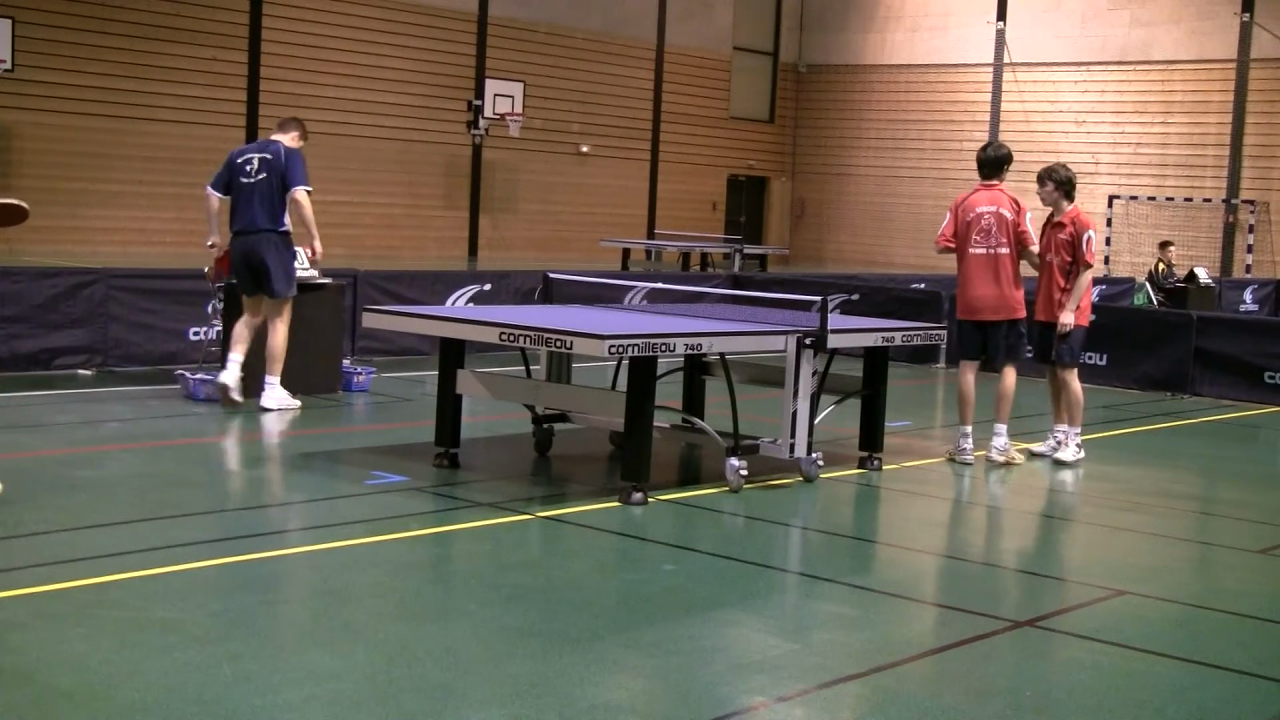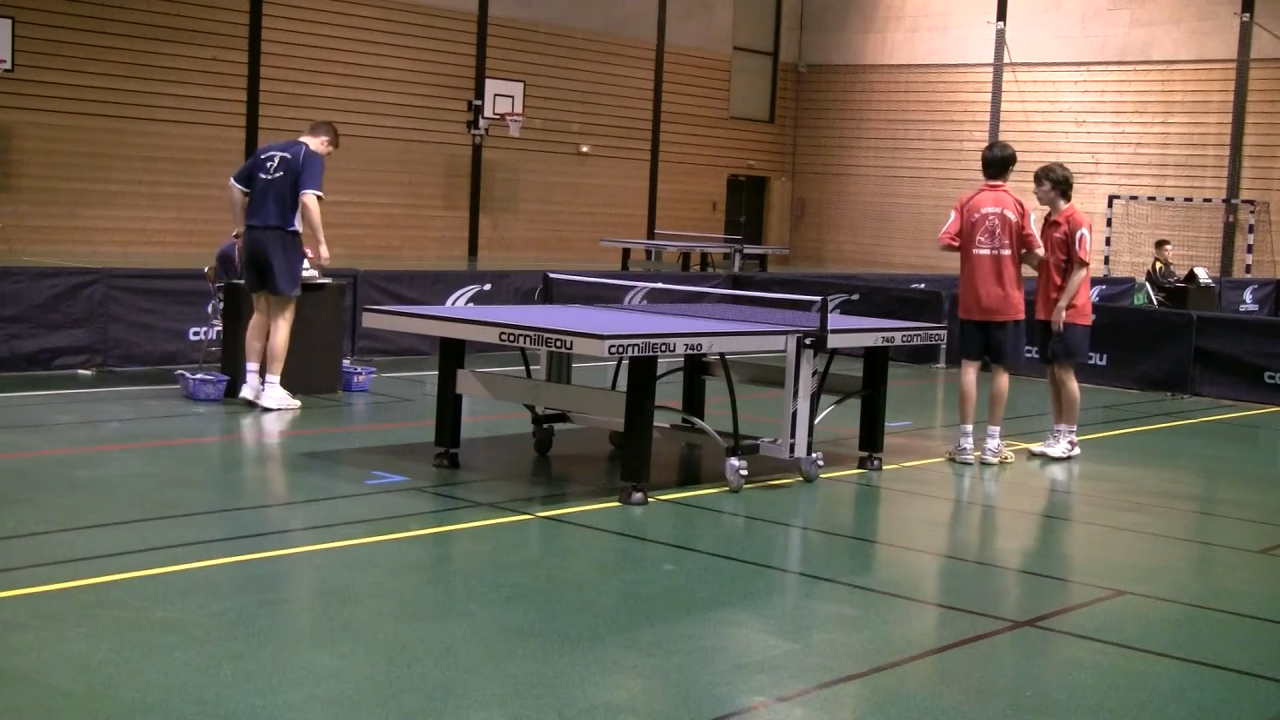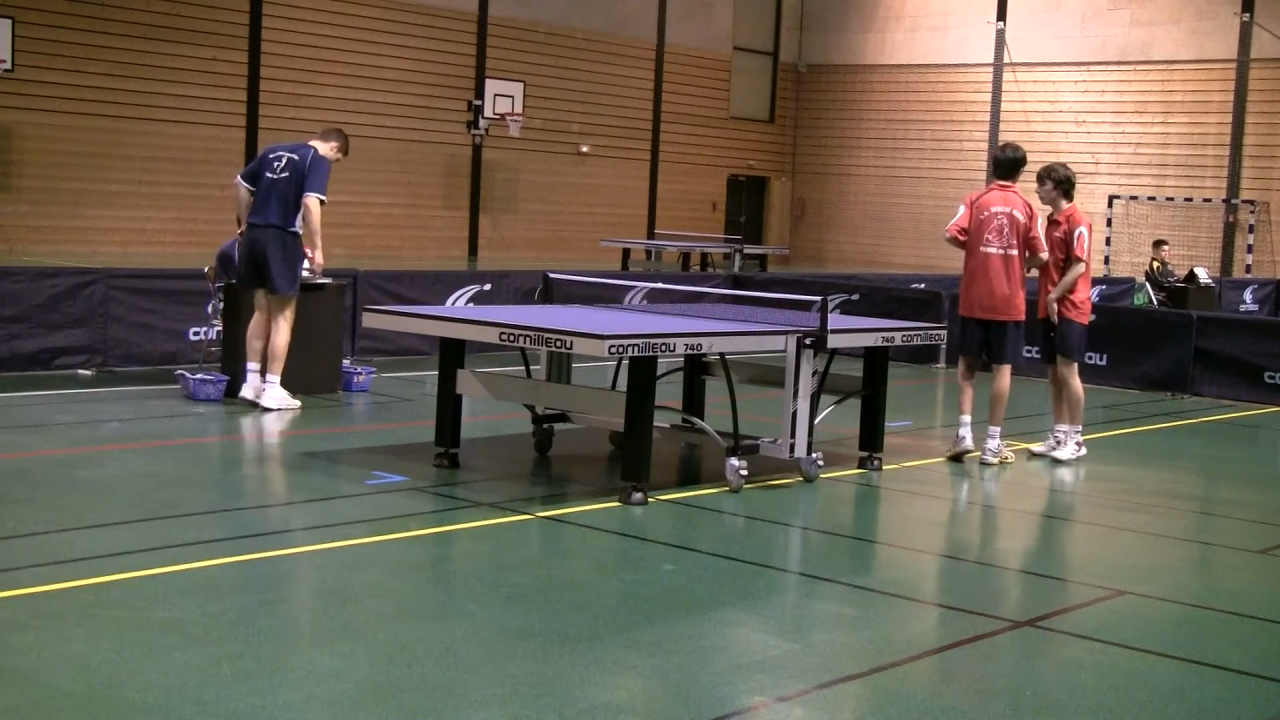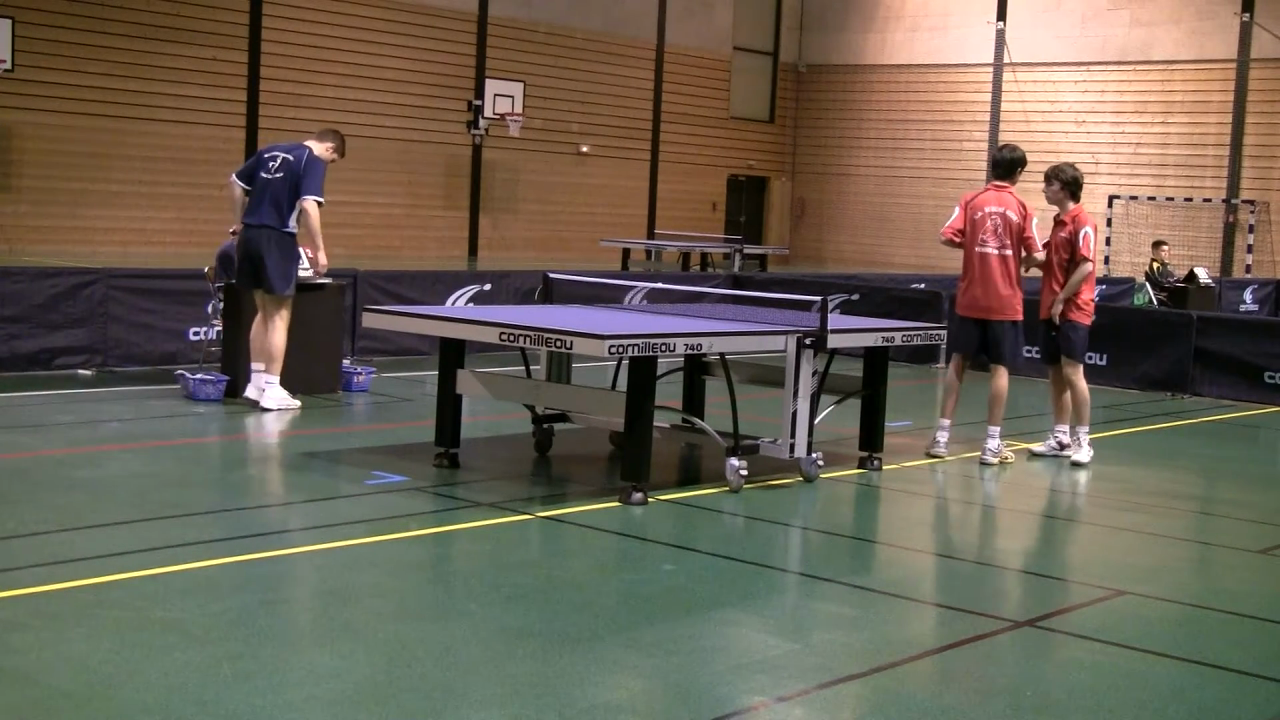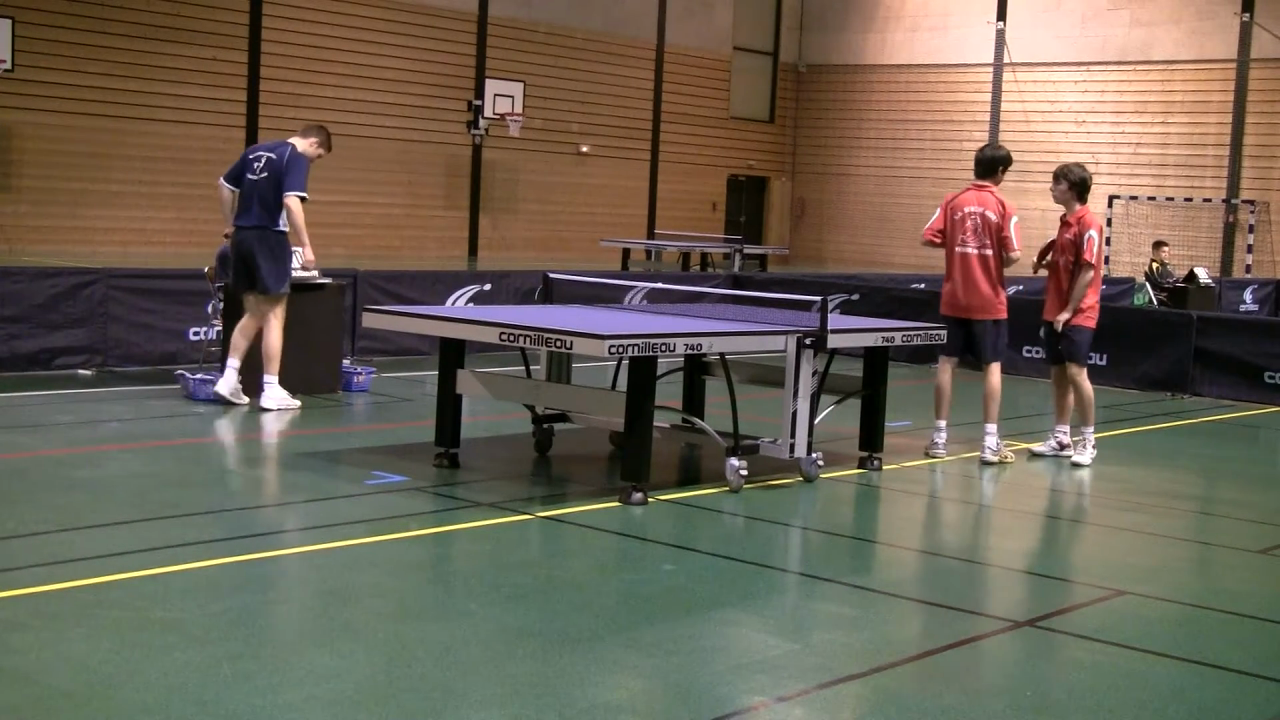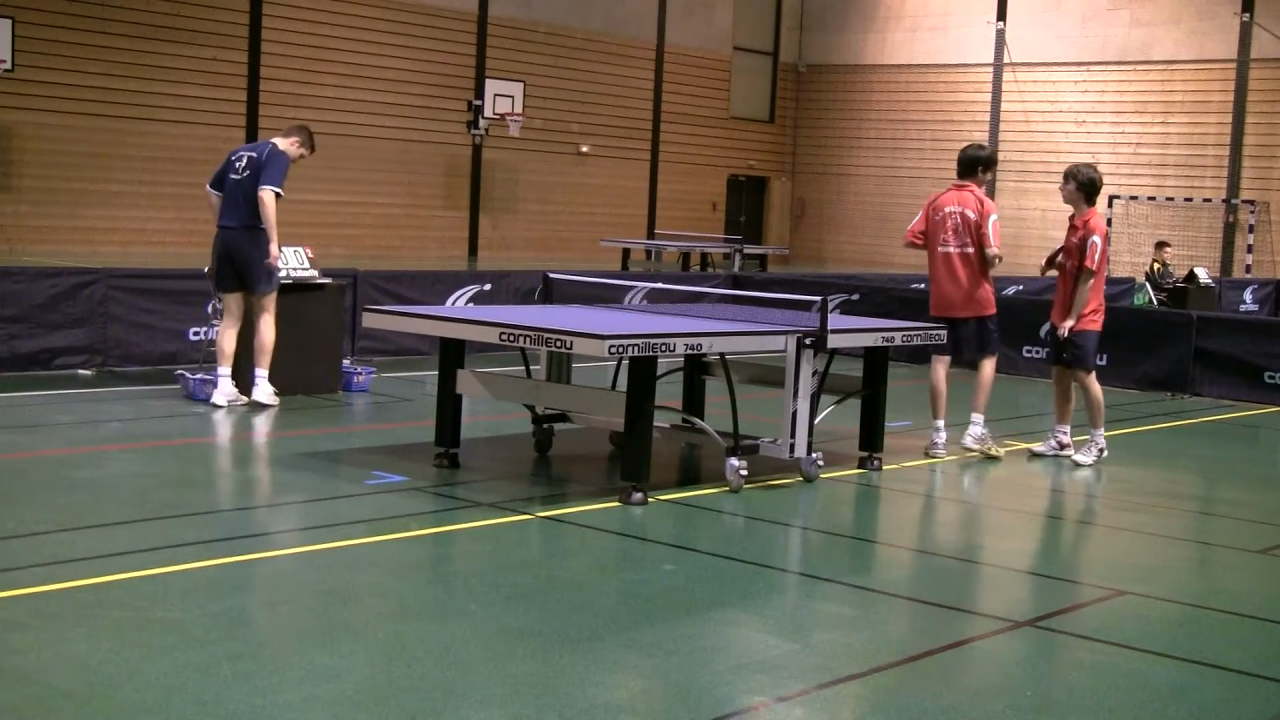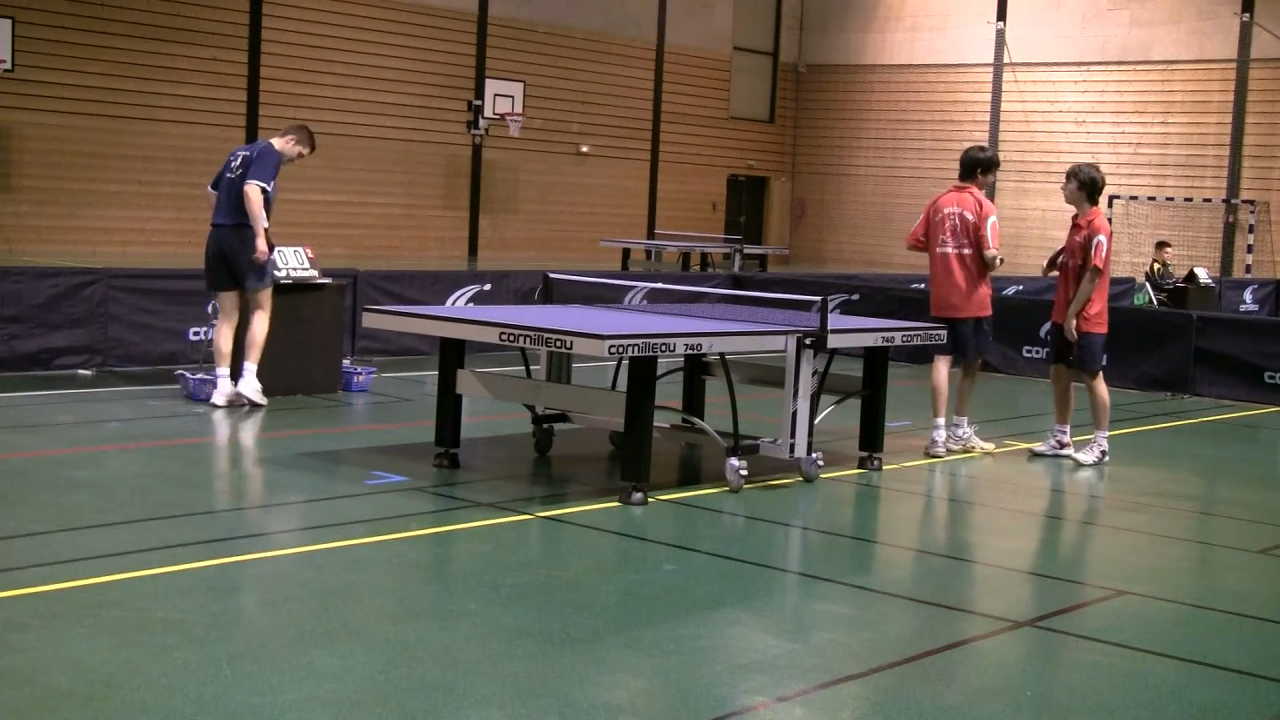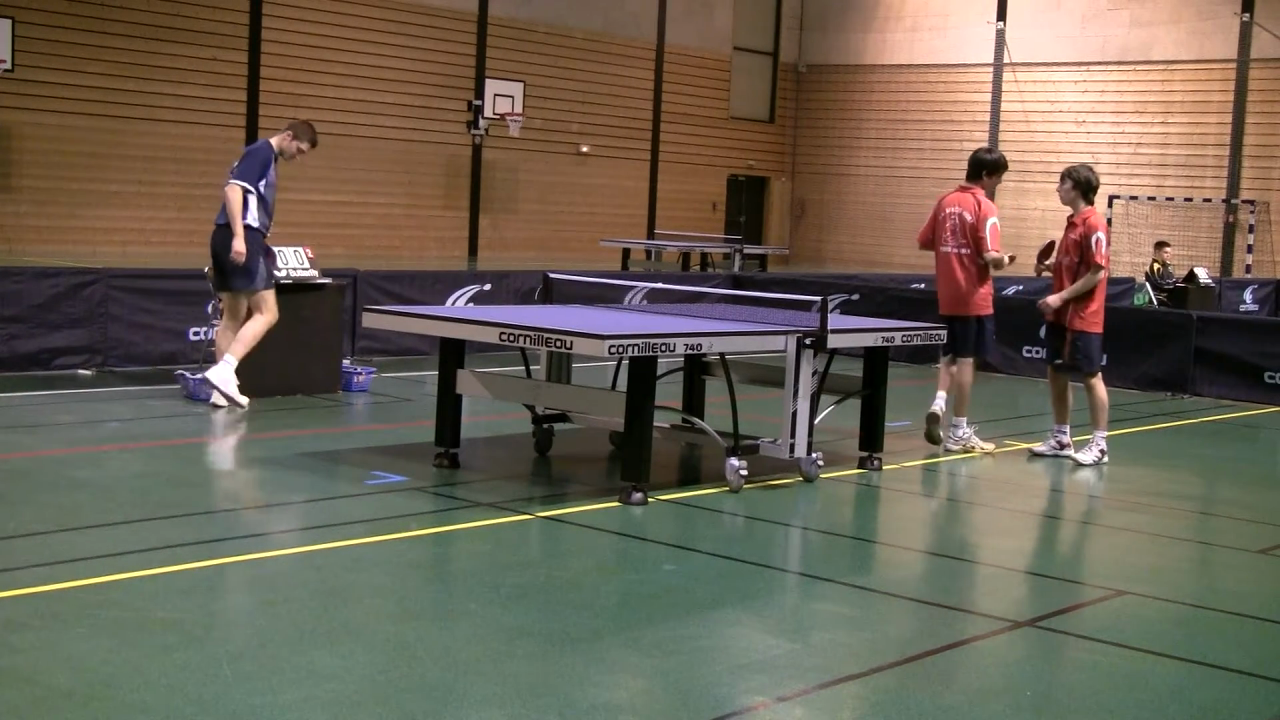
dt=0.3s
person 1, frame 1
left shoulder: (962, 204)
right shoulder: (1014, 204)
left elbow: (943, 245)
right elbow: (1031, 249)
right wrist: (1015, 253)
left hip: (970, 301)
right hip: (1006, 302)
left knee: (968, 367)
right knee: (1007, 367)
left ankle: (965, 443)
right ankle: (999, 442)
person 1, frame 2
left shoulder: (966, 203)
right shoulder: (1018, 206)
left elbow: (946, 242)
right elbow: (1036, 252)
left hip: (972, 301)
right hip: (1006, 303)
left knee: (969, 367)
right knee: (1001, 370)
left ankle: (965, 442)
right ankle: (992, 444)
person 1, frame 3
left shoulder: (975, 201)
right shoulder: (1026, 208)
left elbow: (952, 235)
right elbow: (1041, 256)
left wrist: (975, 246)
left hip: (974, 299)
right hip: (1008, 303)
left knee: (967, 365)
right knee: (1002, 369)
left ankle: (964, 432)
right ankle: (992, 444)
person 1, frame 4
left shoulder: (971, 201)
right shoulder: (1022, 208)
left elbow: (947, 237)
right elbow: (1036, 255)
right wrist: (1017, 263)
left hip: (971, 299)
right hip: (1005, 302)
left knee: (958, 363)
right knee: (1000, 369)
left ankle: (942, 435)
right ankle: (992, 444)
person 1, frame 5
left shoulder: (953, 201)
right shoulder: (1003, 206)
left elbow: (929, 238)
right elbow: (1013, 255)
right wrist: (999, 260)
left hip: (954, 299)
right hip: (989, 301)
left knee: (946, 363)
right knee: (993, 367)
left ankle: (939, 436)
right ankle: (991, 441)
person 1, frame 6
left shoulder: (935, 202)
right shoulder: (984, 204)
left elbow: (911, 240)
right elbow: (991, 252)
right wrist: (992, 262)
left hip: (942, 298)
right hip: (976, 298)
left knee: (940, 362)
right knee: (987, 357)
left ankle: (938, 437)
right ankle: (975, 429)
person 1, frame 7
left shoulder: (938, 202)
right shoulder: (983, 206)
left elbow: (914, 243)
right elbow: (990, 254)
right wrist: (995, 263)
left hip: (942, 298)
right hip: (973, 298)
left knee: (942, 361)
right knee: (970, 363)
left ankle: (938, 434)
right ankle: (959, 432)
person 1, frame 8
left shoulder: (944, 202)
right shoulder: (985, 208)
left elbow: (924, 243)
right elbow: (989, 256)
right wrist: (1003, 261)
left hip: (947, 296)
right hip: (974, 296)
left knee: (951, 356)
right knee: (966, 360)
left ankle: (938, 403)
right ankle: (959, 433)
person 2, frame 1
left shoulder: (1082, 223)
right shoulder: (1049, 223)
left elbow: (1087, 271)
left wrist: (1070, 310)
left hip: (1070, 314)
right hip: (1045, 311)
left knee: (1067, 372)
right knee: (1053, 374)
left ankle: (1075, 442)
right ankle: (1058, 436)
person 2, frame 2
left shoulder: (1077, 222)
right shoulder: (1048, 222)
left elbow: (1081, 269)
left wrist: (1062, 306)
left hip: (1070, 312)
right hip: (1047, 310)
left knee: (1064, 372)
right knee: (1053, 373)
left ankle: (1070, 438)
right ankle: (1057, 435)
person 2, frame 3
left shoulder: (1077, 221)
right shoulder: (1052, 221)
left elbow: (1079, 266)
left wrist: (1054, 296)
right wrist: (1035, 269)
left hip: (1070, 308)
right hip: (1050, 308)
left knee: (1068, 371)
right knee: (1054, 373)
left ankle: (1075, 439)
right ankle: (1059, 436)
person 2, frame 4
left shoulder: (1082, 222)
right shoulder: (1059, 221)
left elbow: (1086, 266)
left wrist: (1061, 299)
left hip: (1073, 310)
right hip: (1052, 310)
left knee: (1072, 371)
right knee: (1056, 374)
left ankle: (1083, 440)
right ankle: (1060, 437)
person 2, frame 5
left shoulder: (1089, 224)
right shoulder: (1065, 222)
left elbow: (1087, 271)
left wrist: (1070, 310)
right wrist: (1044, 263)
left hip: (1078, 313)
right hip: (1055, 312)
left knee: (1075, 372)
right knee: (1058, 375)
left ankle: (1088, 440)
right ankle: (1061, 438)
person 2, frame 6
left shoulder: (1094, 228)
right shoulder: (1074, 222)
left elbow: (1089, 277)
left wrist: (1074, 318)
right wrist: (1054, 265)
left hip: (1083, 317)
right hip: (1062, 315)
left knee: (1084, 376)
right knee: (1060, 376)
left ankle: (1098, 442)
right ankle: (1061, 438)
person 2, frame 7
left shoulder: (1098, 227)
right shoulder: (1077, 222)
left elbow: (1093, 277)
left wrist: (1073, 315)
right wrist: (1057, 265)
left hip: (1087, 318)
right hip: (1064, 315)
left knee: (1092, 377)
right knee: (1059, 374)
left ankle: (1100, 445)
right ankle: (1061, 438)
person 2, frame 8
left shoulder: (1094, 225)
right shoulder: (1072, 222)
left elbow: (1097, 273)
left wrist: (1061, 298)
right wrist: (1050, 267)
left hip: (1083, 318)
right hip: (1060, 316)
left knee: (1091, 378)
right knee: (1056, 375)
left ankle: (1099, 444)
right ankle: (1060, 438)
person 3, frame 1
left shoulder: (239, 154)
right shoulder: (289, 154)
left elbow: (212, 195)
right elbow: (299, 197)
left wrist: (215, 236)
right wrist: (315, 238)
left hip: (241, 242)
right hip: (273, 241)
left knee: (251, 314)
right knee: (279, 317)
left ankle: (232, 371)
right ankle: (272, 390)
person 3, frame 2
left shoulder: (264, 151)
right shoulder: (310, 157)
left elbow: (235, 187)
right elbow: (308, 201)
left wrist: (240, 228)
right wrist: (321, 242)
left hip: (253, 238)
right hip: (282, 240)
left knee: (261, 313)
right knee: (282, 317)
left ankle: (252, 384)
right ankle: (272, 390)
person 3, frame 3
left shoulder: (273, 152)
right shoulder: (318, 161)
left elbow: (241, 184)
right elbow: (310, 203)
left wrist: (246, 224)
right wrist: (317, 248)
left hip: (254, 236)
right hip: (281, 239)
left knee: (263, 312)
right knee: (282, 316)
left ankle: (252, 381)
right ankle: (273, 390)
person 3, frame 4
left shoulder: (269, 151)
right shoulder: (313, 162)
left elbow: (235, 182)
right elbow: (308, 206)
left wrist: (239, 223)
right wrist: (319, 250)
left hip: (249, 236)
right hip: (277, 240)
left knee: (264, 313)
right knee: (278, 316)
left ankle: (256, 383)
right ankle: (272, 390)
person 3, frame 5
left shoulder: (255, 151)
right shoulder: (296, 159)
left elbow: (225, 186)
right elbow: (291, 202)
left wrist: (232, 225)
right wrist: (306, 245)
left hip: (242, 238)
right hip: (269, 240)
left knee: (254, 314)
right knee: (274, 317)
left ankle: (229, 379)
right ankle: (271, 390)
person 3, frame 6
left shoulder: (238, 153)
right shoulder: (277, 156)
left elbow: (213, 191)
right elbow: (265, 196)
right wrist: (273, 241)
left hip: (225, 238)
right hip: (252, 238)
left knee: (231, 316)
right knee: (266, 313)
left ankle: (224, 387)
right ankle: (261, 385)
person 3, frame 7
left shoulder: (242, 153)
right shoulder: (270, 154)
left elbow: (214, 190)
right elbow: (250, 191)
right wrist: (260, 236)
left hip: (219, 236)
right hip: (244, 238)
left knee: (227, 316)
right knee: (261, 309)
left ankle: (223, 387)
right ankle: (249, 380)
person 3, frame 8
left shoulder: (261, 155)
right shoulder: (261, 153)
left elbow: (236, 193)
right elbow: (232, 189)
right wrist: (239, 237)
left hip: (225, 238)
right hip: (243, 241)
left knee: (232, 315)
right knee: (267, 313)
left ankle: (221, 386)
right ankle: (223, 371)
